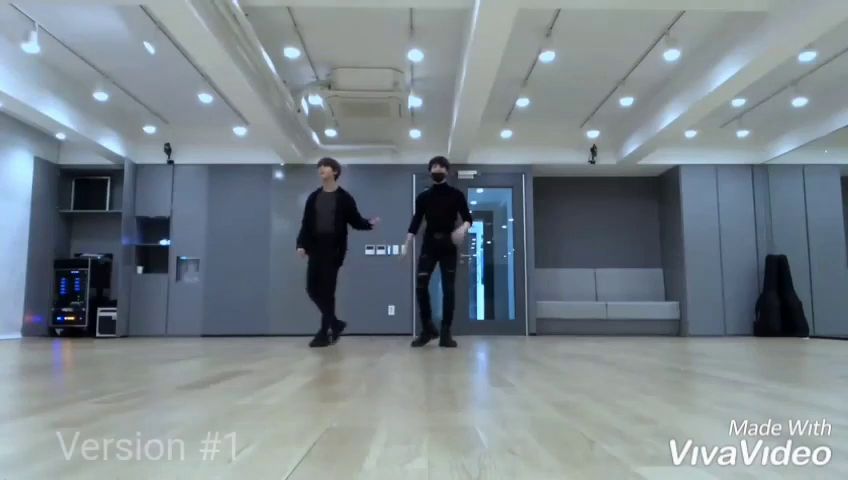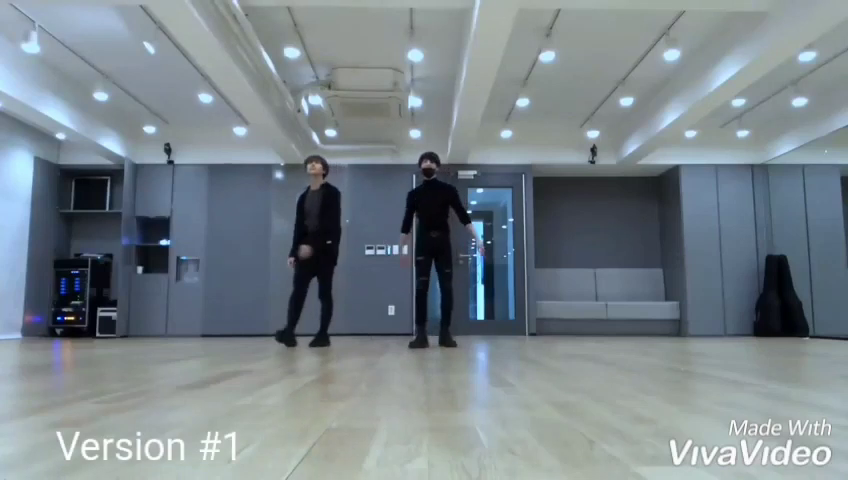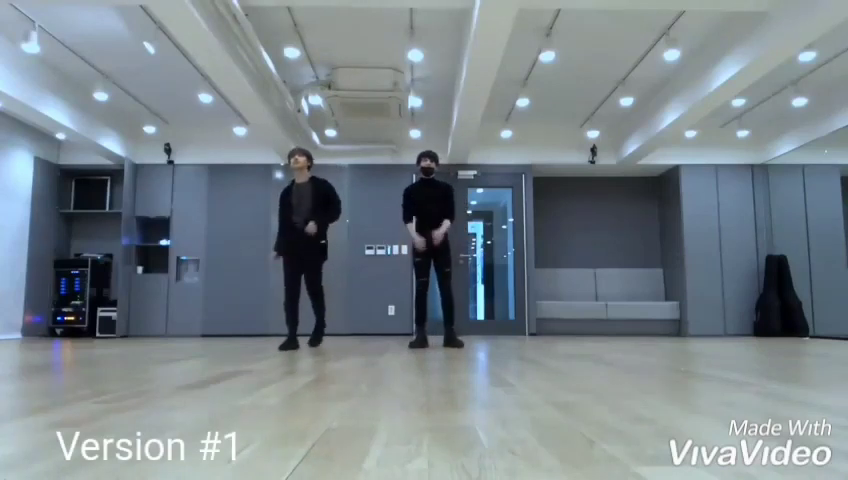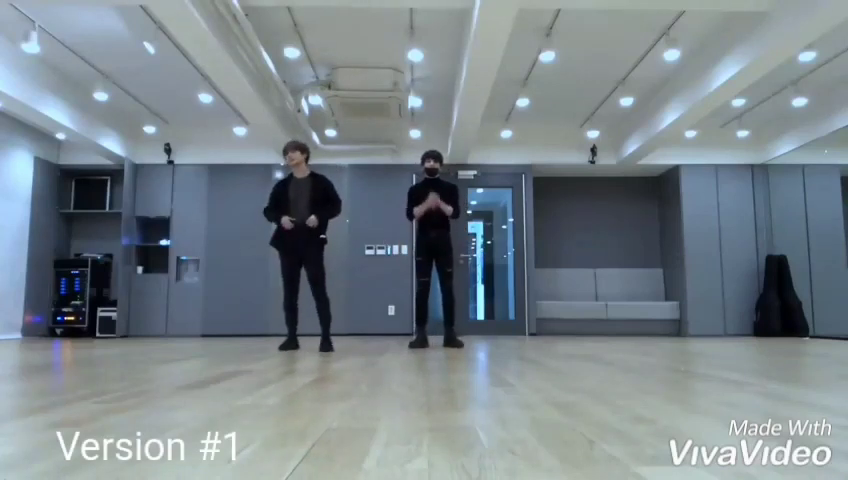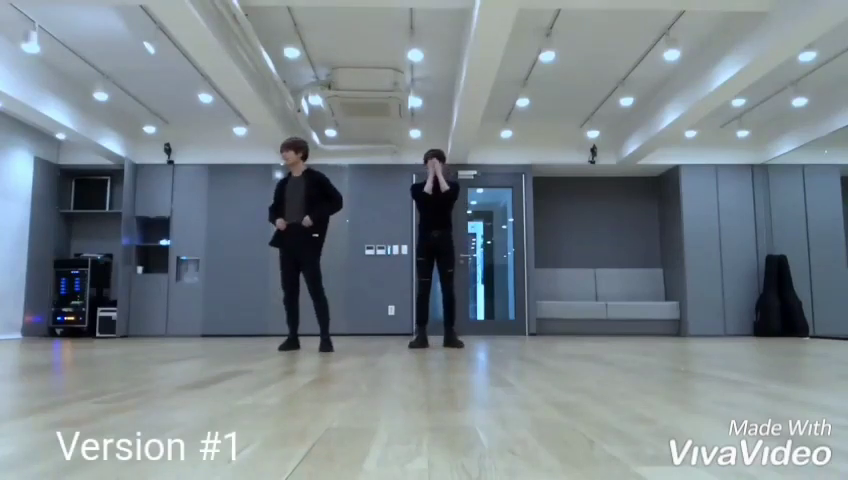
dt=0.4s
person 1, frame 1
left shoulder: (344, 197)
right shoulder: (313, 197)
left elbow: (355, 220)
right elbow: (307, 223)
left wrist: (369, 224)
right wrist: (301, 243)
left hip: (334, 248)
right hip: (316, 248)
left knee: (327, 291)
right knee: (313, 289)
left ankle: (323, 332)
right ankle: (335, 323)
person 1, frame 2
left shoulder: (332, 193)
right shoulder: (303, 197)
left elbow: (330, 222)
right elbow: (299, 226)
left wrist: (311, 244)
right wrist: (293, 252)
left hip: (325, 248)
right hip: (304, 248)
left knee: (324, 292)
right knee: (298, 289)
left ankle: (323, 334)
right ankle: (289, 332)
person 1, frame 3
left shoulder: (321, 186)
right shoulder: (286, 192)
left elbow: (335, 209)
right elbow: (283, 220)
left wrist: (318, 223)
right wrist: (278, 246)
left hip: (313, 244)
right hip: (291, 245)
left knee: (314, 288)
right knee: (291, 291)
left ankle: (319, 327)
right ankle: (292, 337)
person 1, frame 4
left shoulder: (320, 182)
right shoulder: (282, 186)
left elbow: (336, 206)
right elbow: (268, 210)
left wrist: (319, 217)
right wrist: (279, 218)
left hip: (312, 240)
right hip: (288, 241)
left knee: (318, 288)
right knee: (289, 290)
left ankle: (326, 336)
right ankle: (292, 337)
person 1, frame 5
left shoulder: (316, 179)
right shoulder: (283, 184)
left elbow: (337, 201)
right elbow: (274, 208)
left wrist: (314, 216)
right wrist: (275, 219)
left hip: (308, 239)
right hip: (286, 240)
left knee: (315, 288)
right knee: (289, 290)
left ankle: (325, 337)
right ankle: (293, 337)
person 2, frame 1
left shoulder: (456, 195)
right shoulder: (423, 197)
left elbow: (468, 219)
right elbow: (416, 222)
left wrist: (463, 229)
right wrist: (406, 247)
left hip: (448, 245)
right hip: (429, 243)
left knee: (448, 289)
right knee: (421, 283)
left ankle: (445, 333)
right ankle: (428, 328)
person 2, frame 2
left shoulder: (449, 190)
right shoulder: (414, 194)
left elbow: (462, 215)
right elbow: (407, 221)
left wrist: (477, 239)
right wrist: (402, 248)
left hip: (443, 240)
right hip: (423, 241)
left knee: (446, 287)
right knee: (421, 287)
left ankle: (445, 332)
right ankle: (420, 334)
person 2, frame 3
left shoulder: (446, 189)
right shoulder: (411, 190)
left elbow: (451, 214)
right elbow: (407, 217)
left wrist: (442, 231)
right wrist: (414, 235)
left hip: (441, 241)
right hip: (421, 242)
left knee: (446, 287)
right knee: (421, 288)
left ankle: (450, 333)
right ankle: (421, 334)
person 2, frame 4
left shoulder: (450, 188)
right shoulder: (416, 189)
left elbow: (455, 212)
right elbow: (410, 214)
left wrist: (439, 204)
right wrist: (426, 205)
left hip: (443, 239)
right hip: (423, 240)
left knee: (447, 287)
right knee: (422, 287)
left ankle: (450, 333)
right ankle: (420, 334)
person 2, frame 5
left shoulder: (452, 185)
right shoulder: (418, 187)
left elbow: (450, 198)
right elbow: (423, 199)
left wrist: (439, 174)
right wrist: (431, 175)
left hip: (444, 239)
right hip: (425, 240)
left knee: (448, 287)
right knee: (423, 288)
left ankle: (450, 333)
right ankle: (421, 334)
